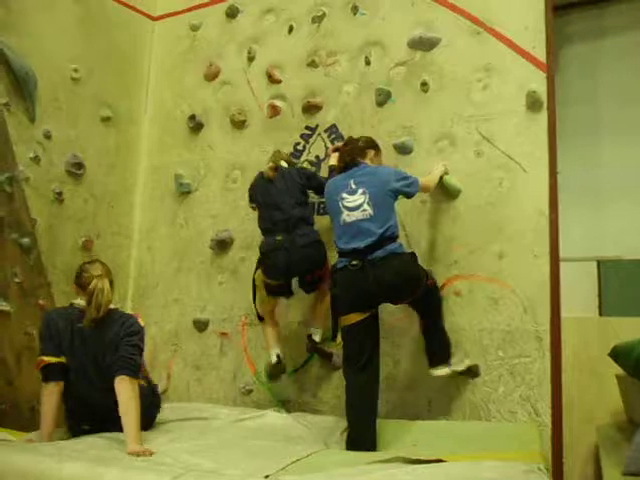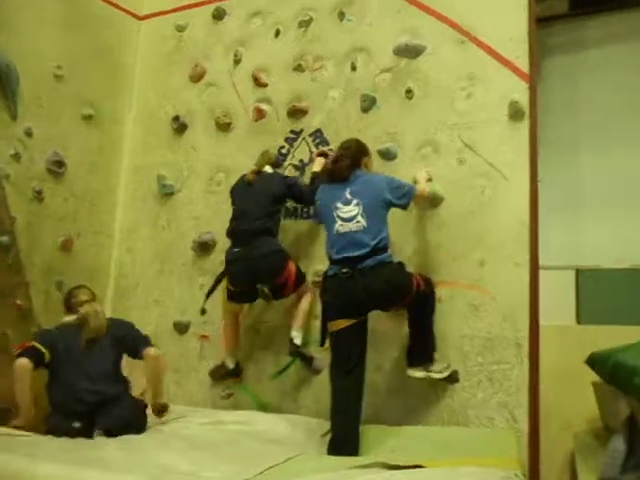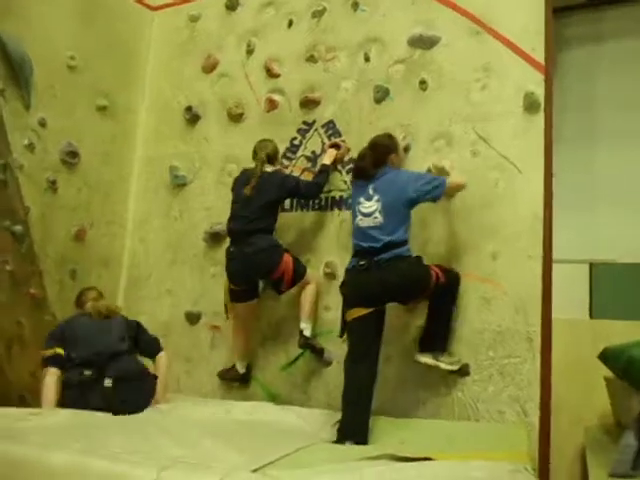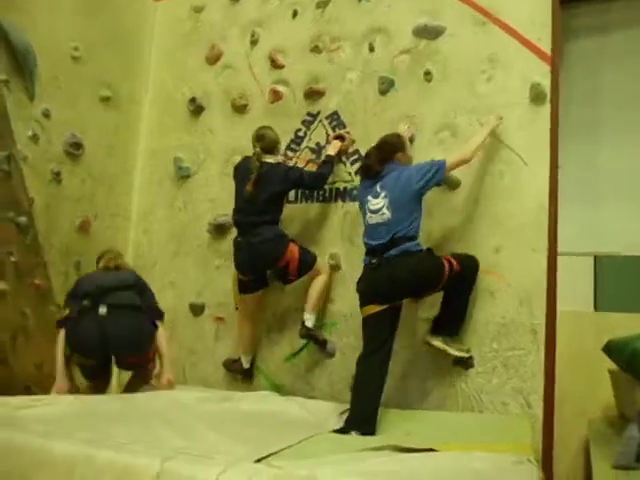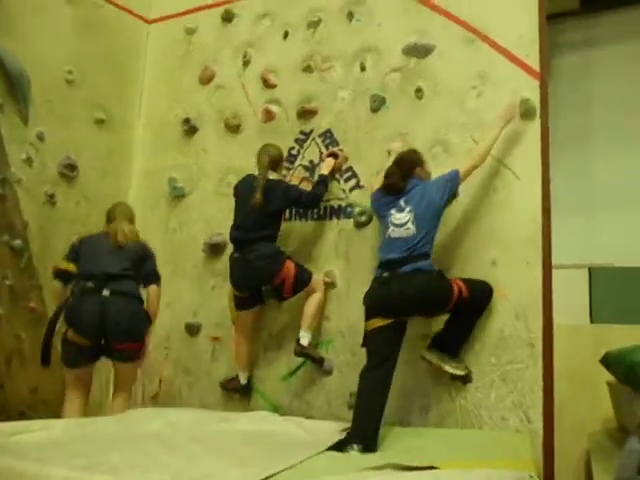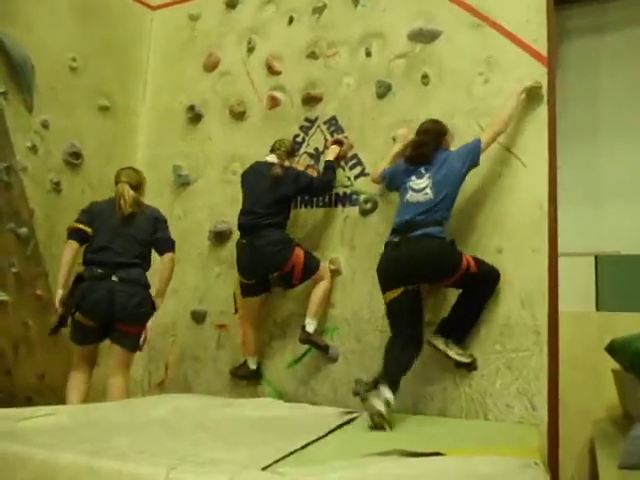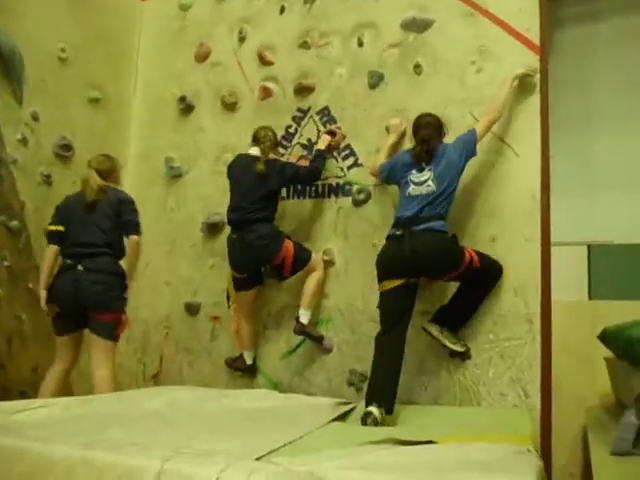
dt=0.4s
person 1, frame 1
left shoulder: (332, 187)
right shoulder: (384, 174)
right elbow: (427, 185)
right wrist: (438, 170)
left hip: (349, 279)
right hip: (390, 268)
left knee: (359, 366)
right knee: (427, 289)
left ankle: (360, 445)
right ankle: (440, 358)
person 1, frame 2
left shoulder: (324, 192)
right shoulder: (379, 183)
right elbow: (423, 193)
right wrist: (423, 178)
left hip: (339, 287)
right hip: (380, 278)
left knee: (345, 371)
right knee: (423, 289)
left ankle: (342, 450)
right ankle: (421, 361)
person 1, frame 3
left shoulder: (358, 182)
right shoulder: (405, 180)
right elbow: (459, 184)
left wrist: (393, 148)
right wrist: (446, 172)
left hip: (359, 279)
right hip: (397, 273)
left knee: (360, 359)
right knee: (448, 278)
left ankle: (351, 436)
right ankle: (433, 348)
person 1, frame 4
left shoulder: (367, 183)
right shoulder: (411, 175)
right elbow: (465, 156)
left wrist: (398, 139)
right wrist: (488, 128)
left hip: (373, 277)
right hip: (408, 268)
left knee: (373, 353)
right knee: (467, 265)
left ankle: (358, 426)
right ankle: (444, 333)
person 1, frame 5
left shoulder: (384, 199)
right shoulder: (433, 191)
right elbow: (476, 160)
left wrist: (397, 158)
right wrist: (503, 123)
left hip: (382, 291)
right hip: (420, 286)
left knee: (377, 368)
right knee: (481, 292)
left ankle: (358, 442)
right ankle: (443, 350)
person 1, frame 6
left shoulder: (405, 168)
right shoulder: (455, 160)
left elbow: (376, 176)
right elbow: (497, 128)
left wrist: (400, 146)
right wrist: (520, 94)
left hip: (391, 257)
right hip: (428, 251)
left knee: (405, 336)
right knee: (487, 276)
left ankle: (383, 388)
right ankle: (448, 335)
person 1, frame 7
left shoulder: (403, 160)
right shoulder: (454, 152)
left elbow: (375, 169)
right elbow: (492, 116)
left wrist: (392, 137)
right wrist: (513, 80)
left hip: (394, 251)
right hip: (432, 246)
left knee: (391, 331)
right knee: (489, 270)
left ankle: (377, 405)
right ankle: (444, 324)
person 2, frame 1
left shoulder: (258, 182)
right shoulder: (299, 173)
left elbow: (255, 204)
left hip: (274, 250)
right hip: (307, 245)
left knee: (266, 310)
right knee: (324, 287)
left ankle: (275, 359)
right ankle: (315, 339)
person 2, frame 2
left shoulder: (240, 184)
right shoulder: (281, 181)
right elbow: (309, 197)
right wrist: (316, 170)
left hip: (238, 257)
right hip: (267, 254)
left knee: (231, 313)
right knee: (306, 291)
left ankle: (230, 366)
right ankle: (296, 342)
person 2, frame 3
left shoulder: (241, 179)
right shoulder: (280, 180)
right elbow: (313, 189)
right wrist: (327, 161)
left hip: (236, 256)
right hip: (264, 251)
left knee: (240, 319)
right knee: (309, 281)
left ankle: (241, 370)
right ankle: (306, 334)
person 2, frame 4
left shoulder: (242, 167)
right shoulder: (283, 172)
right elbow: (317, 179)
right wrist: (332, 152)
left hip: (243, 247)
right hip: (271, 242)
left knee: (247, 312)
right knee: (321, 270)
left ankle: (245, 364)
right ankle: (308, 325)
person 2, frame 5
left shoulder: (243, 184)
right shoulder: (282, 189)
right elbow: (313, 199)
right wrist: (325, 171)
left hip: (239, 263)
right hip: (267, 259)
left knee: (243, 328)
right knee: (317, 287)
left ankle: (242, 381)
right ankle: (303, 343)
person 2, frame 6
left shoulder: (251, 171)
right shoulder: (291, 175)
right elbow: (324, 185)
right wrist: (331, 158)
left hip: (246, 249)
right hip: (275, 245)
left knee: (248, 315)
right knee: (324, 274)
left ankle: (251, 367)
right ankle: (309, 330)
person 2, frame 7
left shoulder: (236, 164)
right shoulder: (276, 167)
right elbow: (312, 174)
right wrist: (322, 147)
left hip: (237, 243)
right hip: (265, 238)
left knee: (243, 308)
right knee: (317, 265)
left ankle: (247, 360)
right ankle: (303, 321)
person 3, frame 1
left shoulder: (54, 321)
right shoulder: (128, 324)
left elbow: (52, 383)
right elbow: (125, 379)
left wrist: (44, 441)
right wrist: (133, 442)
left hip: (82, 428)
person 3, frame 2
left shoulder: (49, 336)
right shoulder: (117, 328)
left elbow: (22, 364)
right elbow: (152, 354)
left wrist: (25, 416)
right wrist: (157, 399)
left hip: (68, 431)
right hip: (117, 427)
person 3, frame 3
left shoulder: (63, 328)
right shoulder: (124, 321)
left elbow: (52, 372)
right elbow: (160, 354)
right wrist: (159, 399)
left hip: (83, 399)
right hip: (129, 393)
person 3, frame 4
left shoulder: (82, 282)
right shoulder: (135, 279)
left elbow: (64, 328)
right elbow: (157, 323)
left wrist: (61, 377)
right wrist: (165, 369)
left hip: (85, 326)
right hip: (129, 323)
left knee: (97, 387)
right knee: (143, 372)
person 3, frame 5
left shoulder: (84, 242)
right shoulder: (141, 248)
left elbow: (60, 281)
right elbow: (153, 287)
left wrist: (70, 309)
right wrist: (147, 325)
left hip: (85, 307)
right hip: (126, 309)
left knee: (76, 391)
right knee: (123, 390)
person 3, frame 6
left shoulder: (94, 209)
right shoulder: (153, 216)
left elbow: (73, 244)
right elbow: (168, 257)
left wrist: (61, 287)
right wrist: (158, 295)
left hip: (93, 290)
right hip: (132, 294)
left knee: (81, 367)
right knee: (118, 373)
person 3, frame 7
left shoulder: (68, 203)
right shoulder: (121, 199)
left elbow: (53, 246)
right elbow: (134, 239)
left wrist: (43, 286)
right wrist: (129, 276)
left hip: (68, 282)
right hip: (104, 282)
left knee: (62, 361)
right knee: (102, 363)
